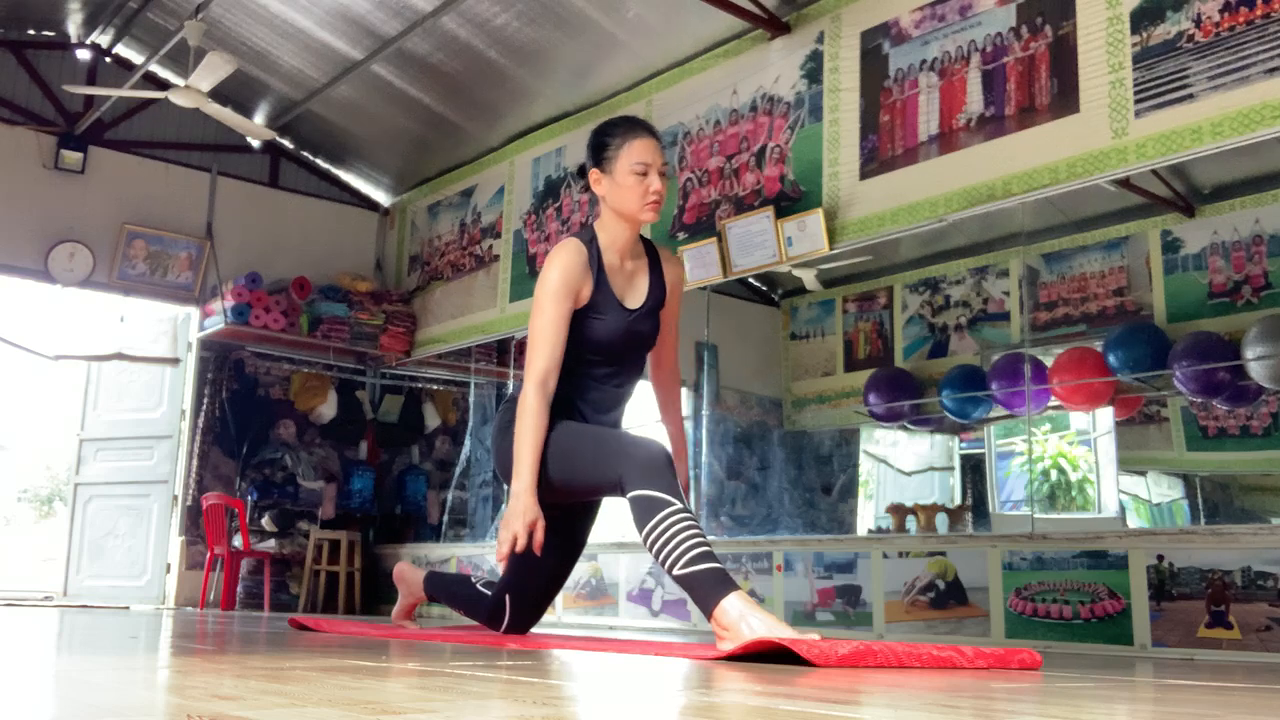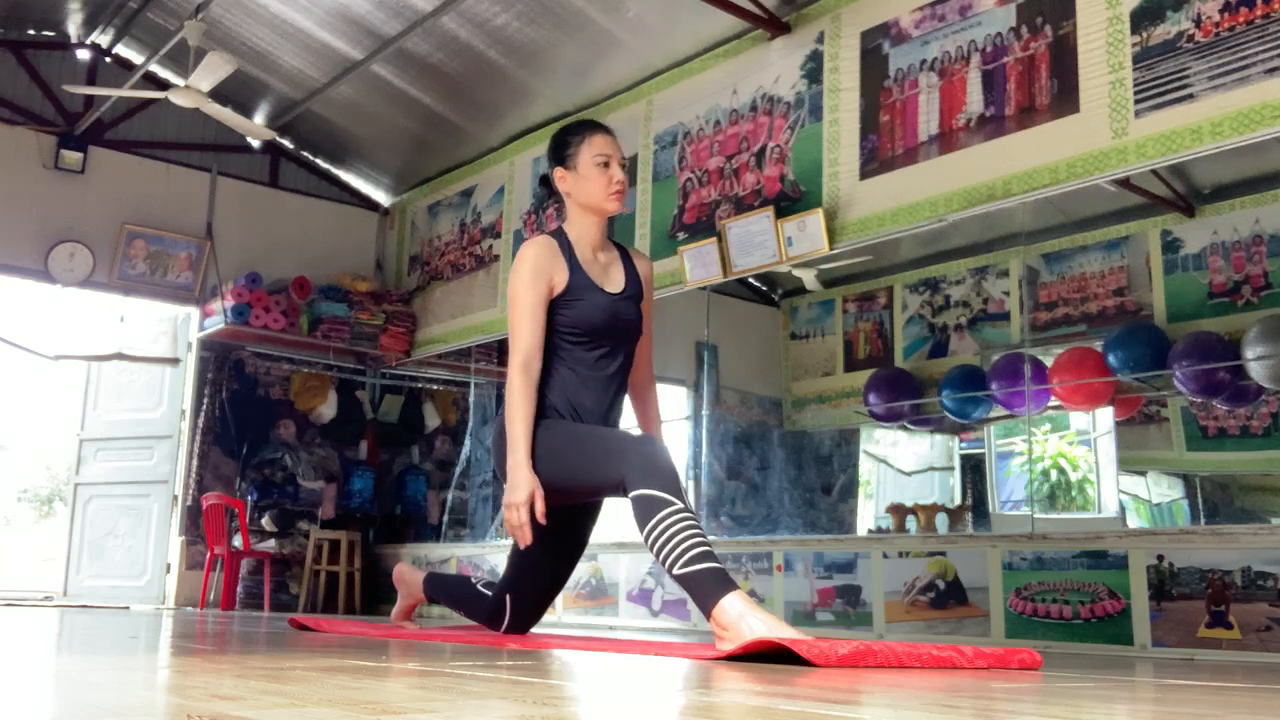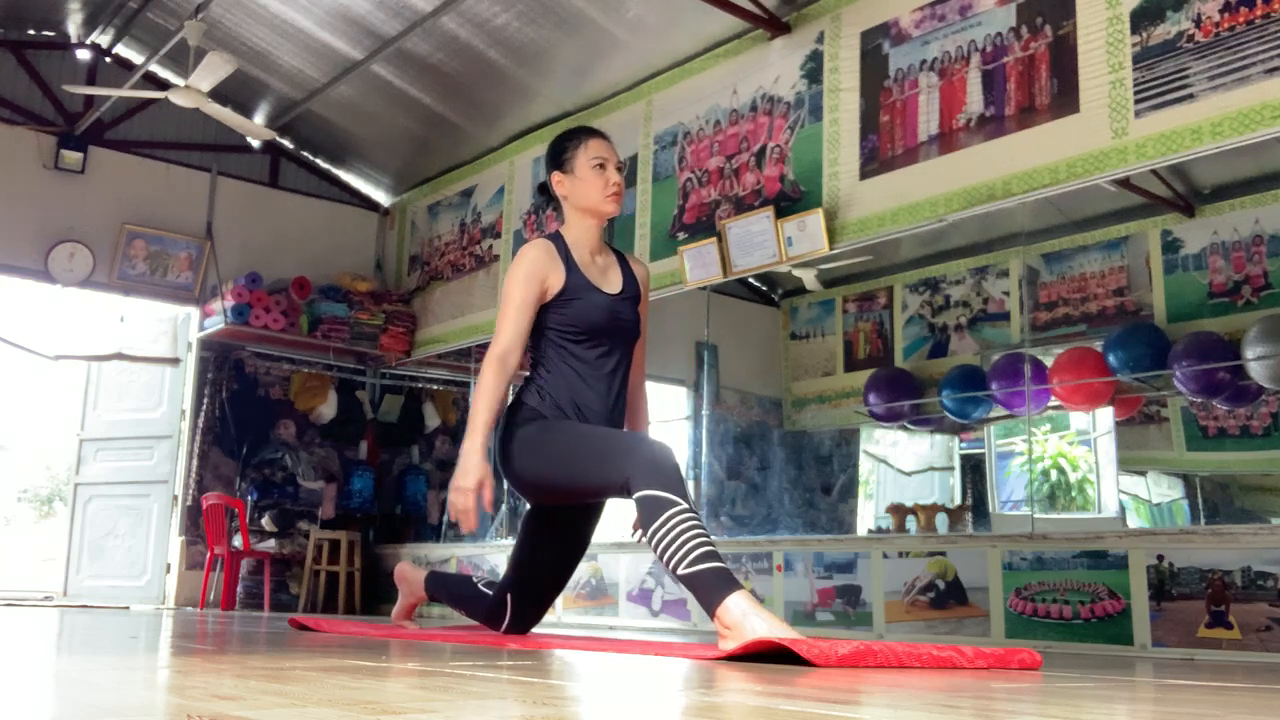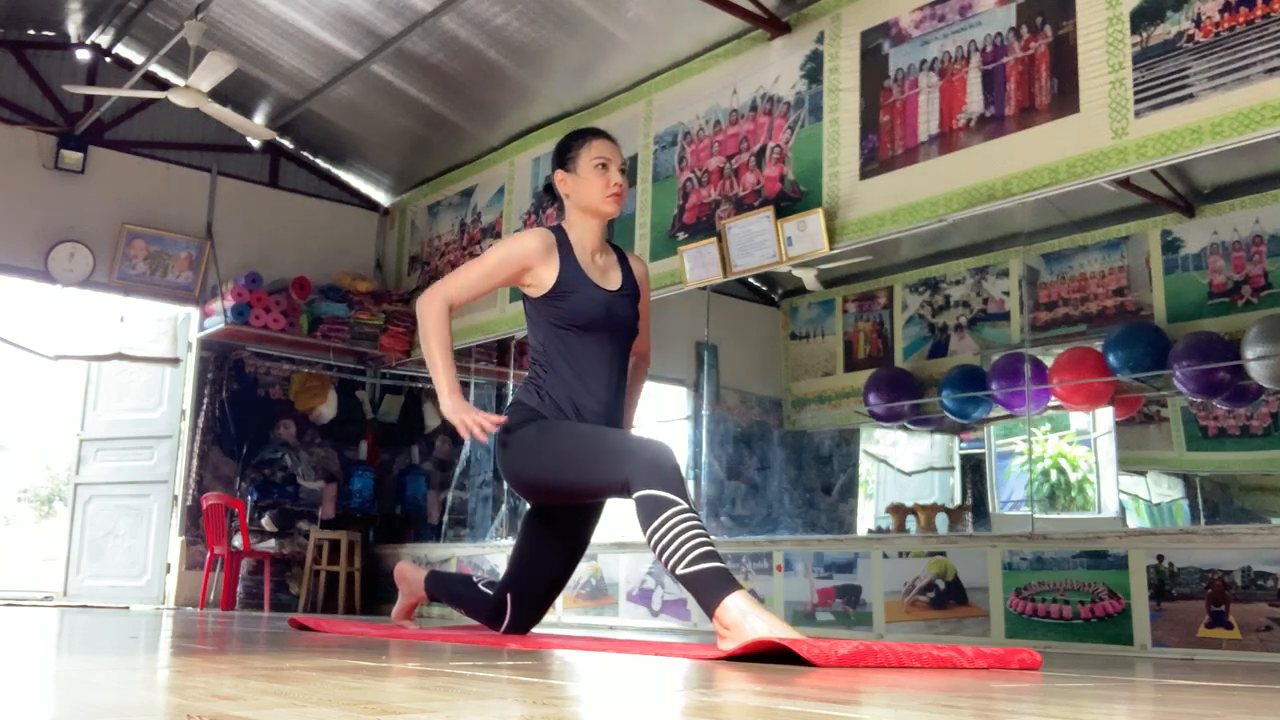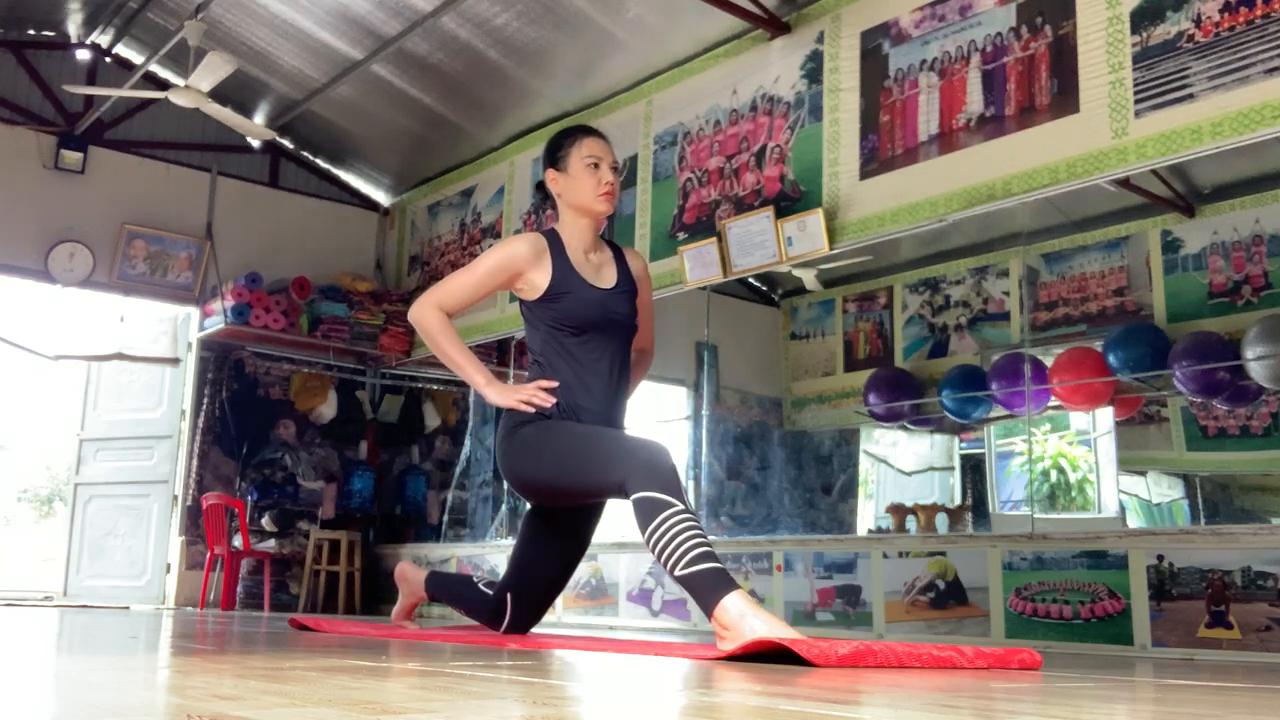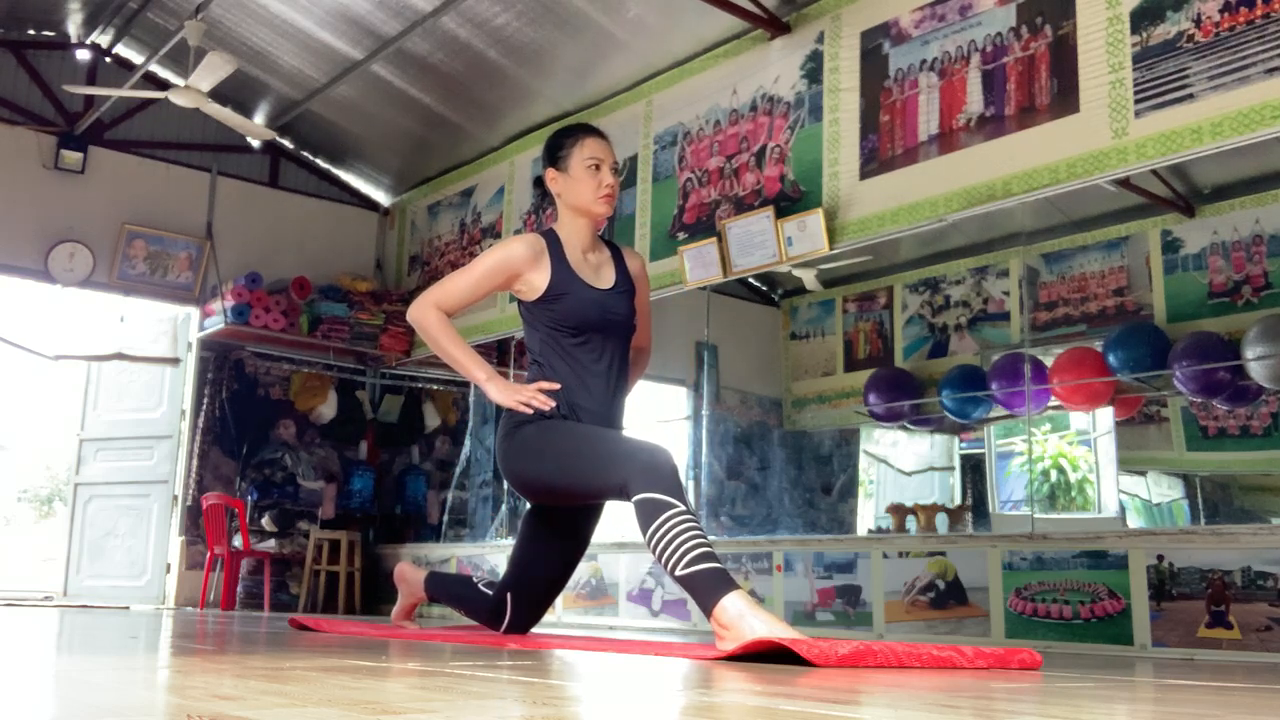
dt=0.7s
person 1, frame 1
left shoulder: (666, 270)
right shoulder: (572, 260)
left elbow: (664, 369)
right elbow: (537, 381)
left wrist: (681, 452)
right wrist: (522, 493)
left hip: (589, 448)
right hip: (538, 441)
left knee: (512, 614)
right knee: (642, 462)
left ankle: (420, 581)
right ankle: (730, 613)
person 1, frame 2
left shoulder: (638, 269)
right shoulder: (542, 254)
left elbow: (640, 374)
right elbow: (523, 365)
left wrist: (657, 484)
right wrist: (518, 467)
left hip: (587, 459)
right hip: (539, 440)
left knee: (512, 615)
right knee: (644, 461)
left ankle: (419, 583)
right ankle: (729, 612)
person 1, frame 3
left shoulder: (634, 273)
right shoulder: (541, 257)
left elbow: (632, 378)
right elbow: (502, 356)
left wrist: (650, 489)
right wrist: (474, 450)
left hip: (587, 460)
right hip: (536, 439)
left knee: (513, 616)
right knee: (653, 461)
left ankle: (422, 581)
right ankle: (733, 611)
person 1, frame 4
left shoulder: (634, 270)
right shoulder: (537, 248)
left elbow: (638, 354)
right elbow: (433, 301)
left wrist: (622, 422)
right wrist: (451, 398)
left hip: (585, 458)
right hip: (534, 439)
left knee: (512, 616)
right knee: (652, 461)
left ankle: (422, 580)
right ankle: (732, 612)
person 1, frame 5
left shoulder: (631, 266)
right shoulder: (529, 252)
left elbow: (642, 349)
right elbow: (426, 310)
left wrist: (609, 398)
right wrist: (489, 386)
left hip: (587, 457)
right hip: (536, 439)
left knee: (512, 615)
right knee: (647, 462)
left ankle: (423, 581)
right ankle: (731, 612)
person 1, frame 6
left shoulder: (629, 265)
right shoulder: (528, 253)
left elbow: (639, 349)
right elbow: (425, 309)
left wrist: (608, 395)
right wrist: (492, 383)
left hip: (589, 454)
right hip: (536, 439)
left knee: (512, 615)
right knee: (651, 465)
left ankle: (422, 582)
right ankle: (730, 611)
